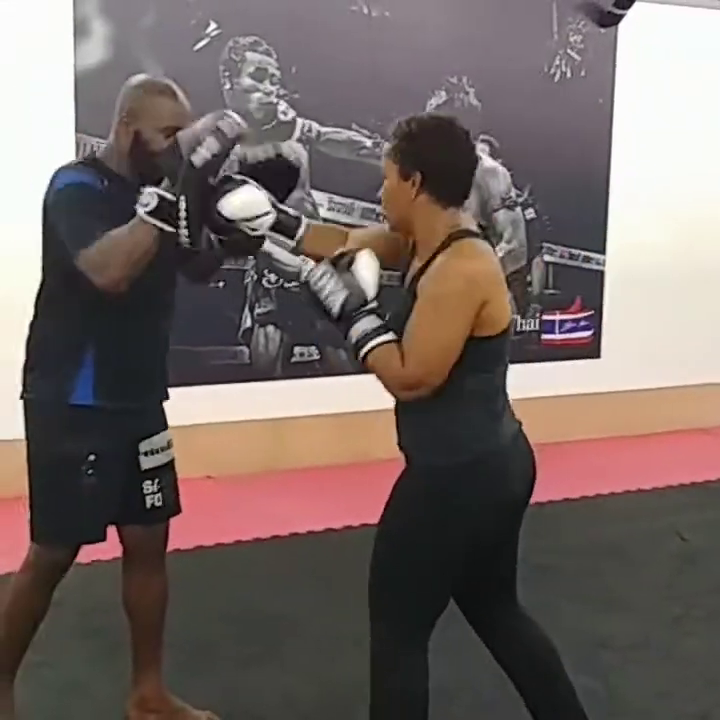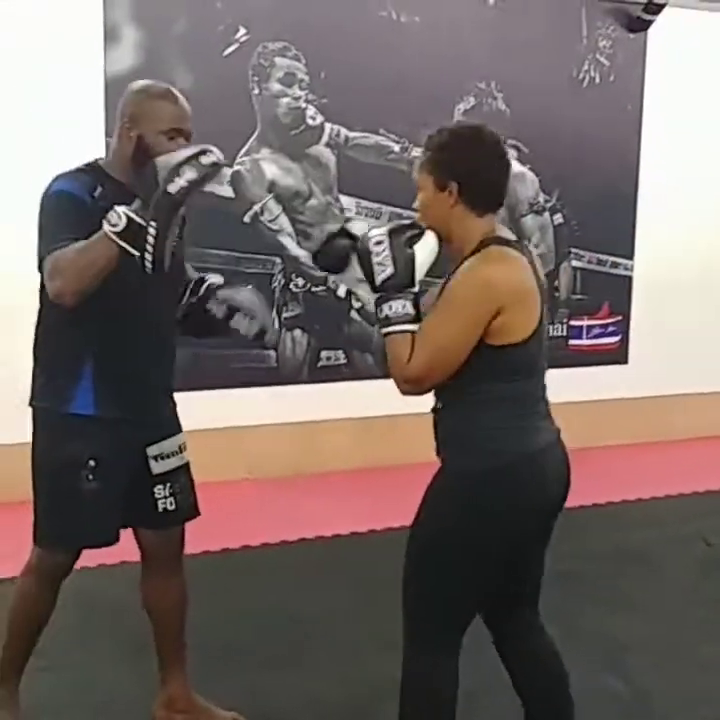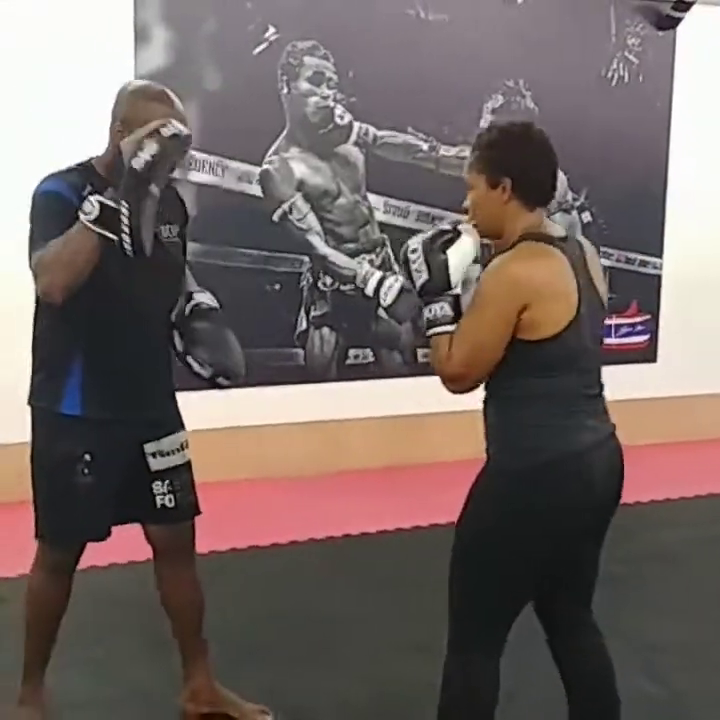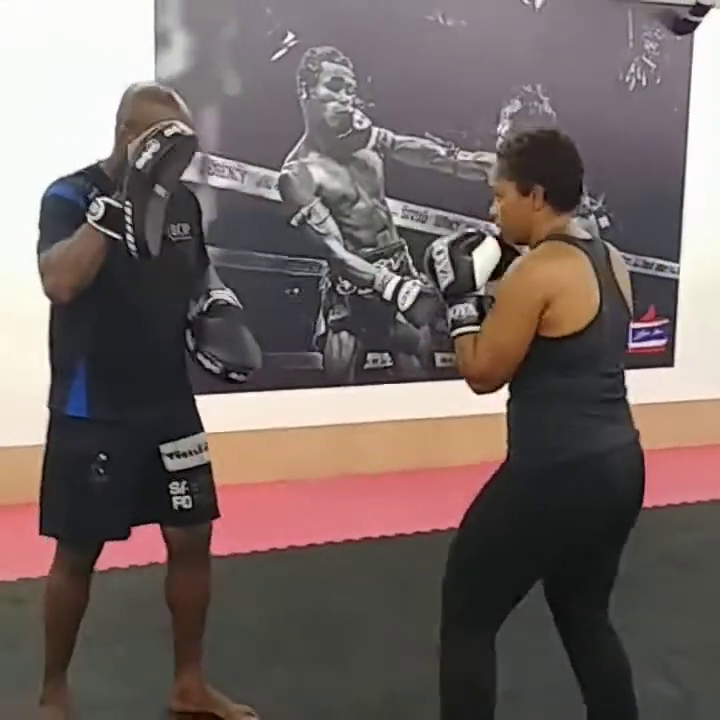
dt=0.2s
person 1, frame 1
left shoulder: (164, 189)
right shoulder: (78, 188)
left elbow: (198, 264)
right elbow: (109, 272)
right wrist: (171, 194)
left hip: (138, 399)
right hip: (71, 402)
left knee: (149, 541)
right knee: (54, 552)
person 1, frame 2
left shoulder: (165, 197)
right shoulder: (72, 194)
right elbow: (63, 284)
left wrist: (212, 299)
right wrist: (138, 212)
left hip: (150, 407)
right hip: (78, 411)
left knee: (166, 546)
right knee: (55, 557)
person 1, frame 3
left shoulder: (168, 199)
right shoulder: (62, 192)
right elbow: (53, 282)
left wrist: (200, 312)
right wrist: (115, 198)
left hip: (152, 404)
right hip: (77, 411)
left knee: (176, 539)
right knee: (60, 553)
person 1, frame 4
left shoulder: (181, 199)
right shoulder: (72, 197)
right elbow: (60, 283)
left wrist: (218, 309)
right wrist: (120, 199)
left hip: (169, 405)
right hip: (92, 411)
left knee: (192, 540)
right knee: (77, 553)
person 2, frame 1
left shoulder: (460, 268)
right shoulder: (429, 245)
left elbow: (410, 380)
right elbow: (348, 244)
left wrist: (355, 311)
right wrist: (271, 217)
left hip: (456, 476)
right hip: (497, 462)
left knee: (397, 633)
right knee: (496, 611)
person 2, frame 2
left shoulder: (484, 276)
right shoulder: (511, 256)
left elbow: (414, 374)
right elbow: (473, 348)
left wrist: (393, 289)
left hip: (488, 482)
right hip: (538, 468)
left knee: (430, 637)
right knee: (516, 620)
person 2, frame 3
left shoulder: (514, 271)
right shoulder: (581, 256)
left elbow: (458, 372)
left wrist: (435, 292)
right wrist: (467, 278)
left hip: (533, 478)
right hip: (595, 463)
left knee: (473, 635)
right knee: (570, 618)
person 2, frame 4
left shoulder: (537, 270)
right shoulder: (610, 261)
left elbow: (482, 373)
left wrist: (459, 293)
left hip: (553, 476)
right hip: (618, 466)
left knee: (466, 618)
right knee: (585, 618)
person 3, frame 1
left shoulder: (286, 122)
right shoulder: (223, 164)
left elbow: (343, 142)
right hip: (276, 278)
left knee: (344, 366)
right knee: (268, 371)
person 3, frame 2
left shoulder: (313, 126)
right shoulder: (249, 170)
left elbow: (366, 145)
right elbow: (287, 247)
left wrist: (412, 156)
right wrist: (344, 282)
left hip: (353, 263)
right hip: (305, 280)
left knee: (373, 368)
right knee: (294, 376)
person 3, frame 3
left shoulder: (341, 124)
right shoulder: (278, 169)
left elbow: (393, 143)
right elbow: (316, 247)
right wrist: (373, 281)
left hip: (382, 262)
right hip: (333, 280)
left knee: (400, 367)
right knee: (322, 374)
person 3, frame 4
left shoulder: (360, 130)
right shoulder: (298, 174)
left elbow: (408, 147)
right elbow: (335, 252)
left wrist: (460, 160)
right wrist: (391, 286)
left hip: (400, 267)
right hip: (353, 285)
left knee: (418, 370)
right knee: (340, 377)
